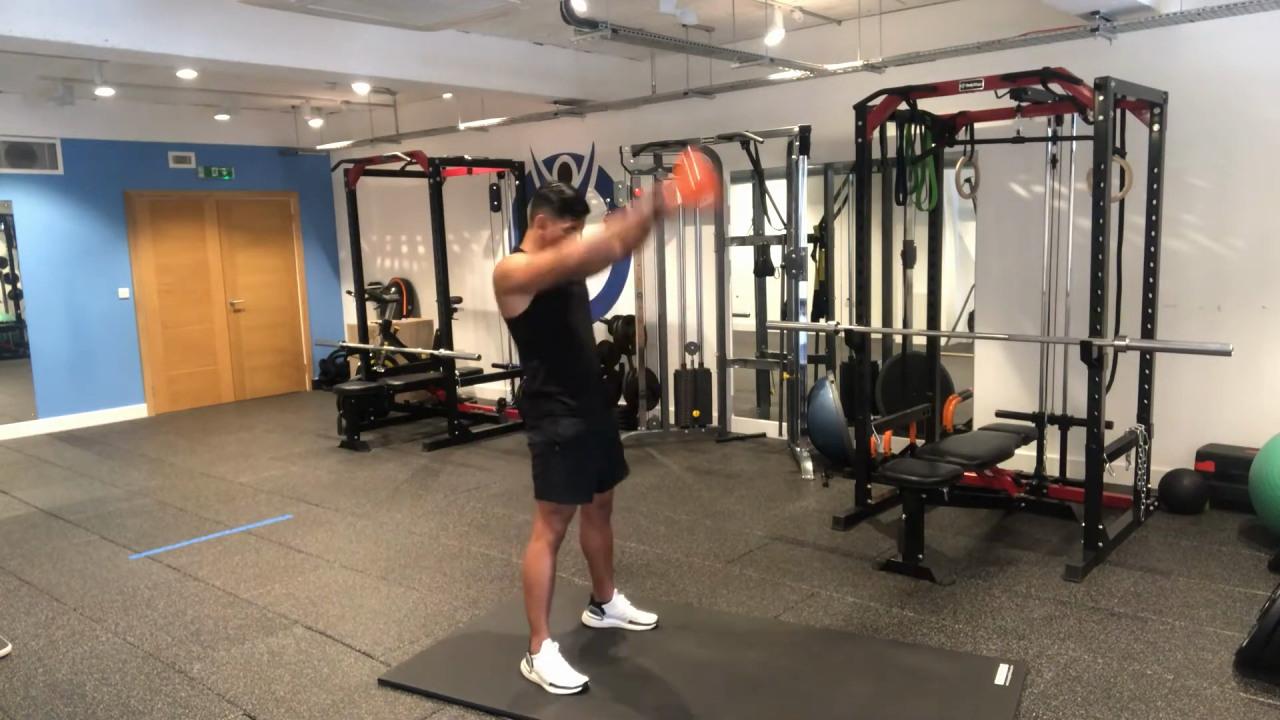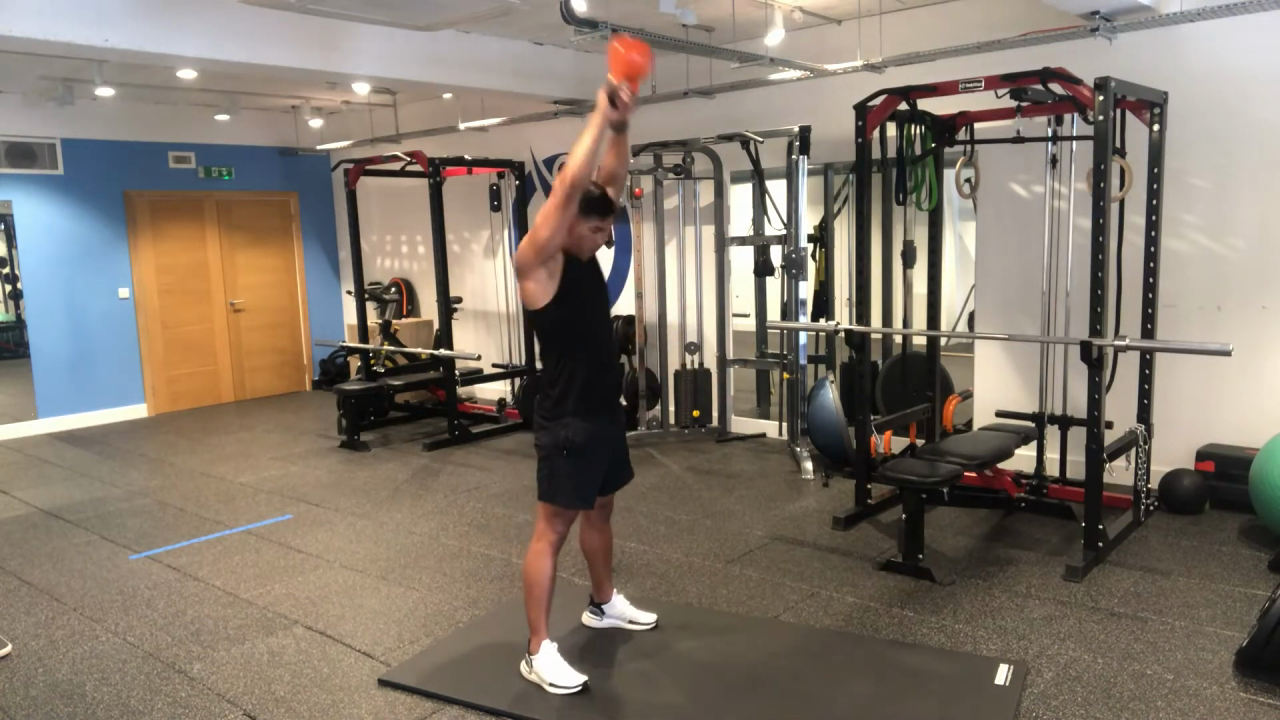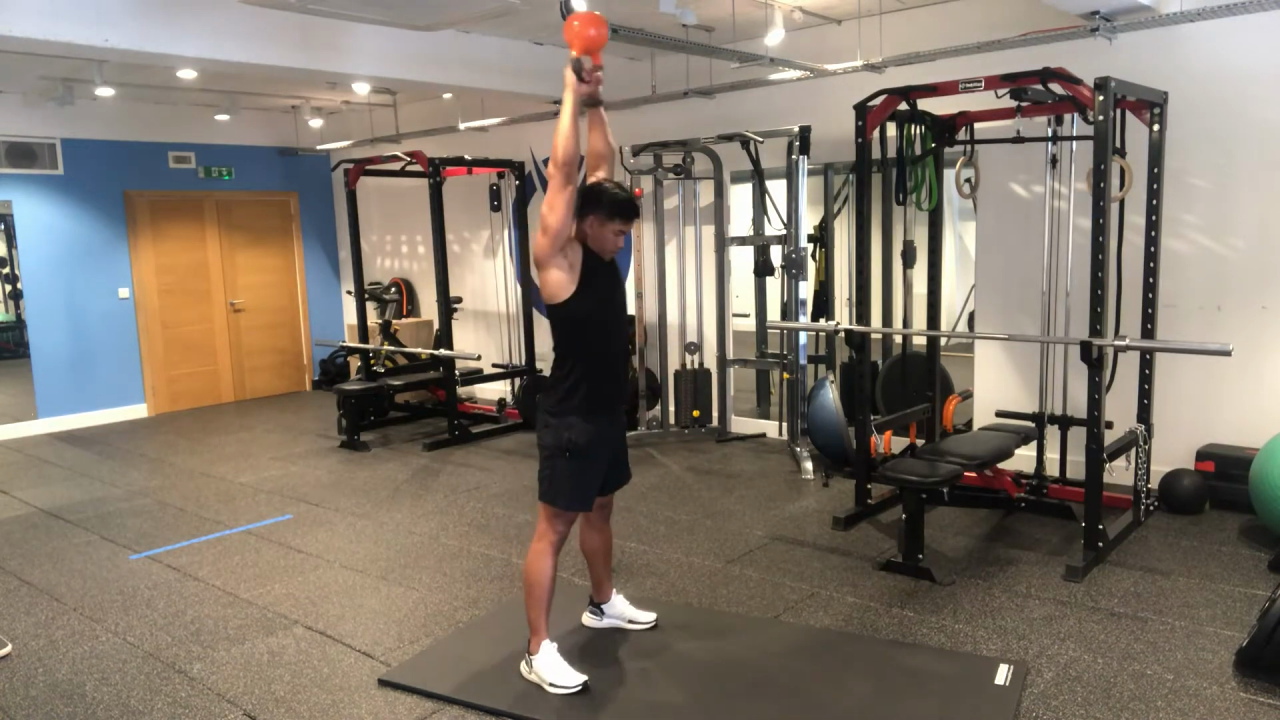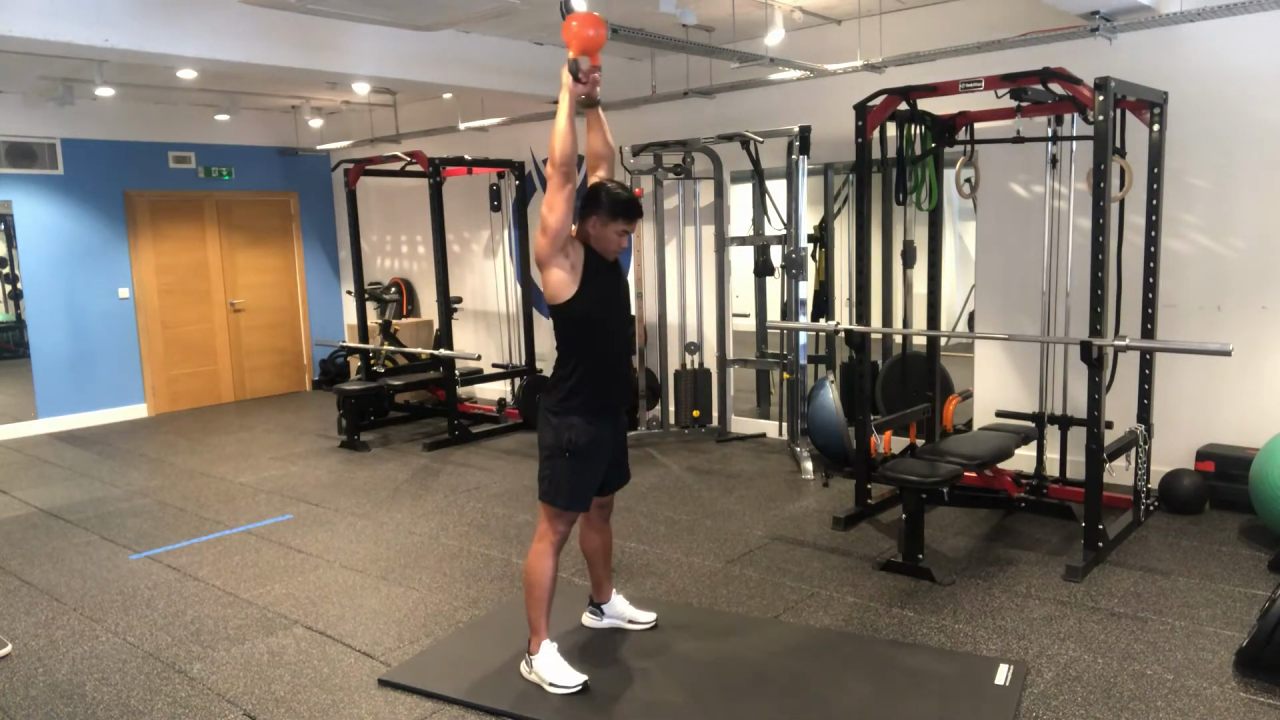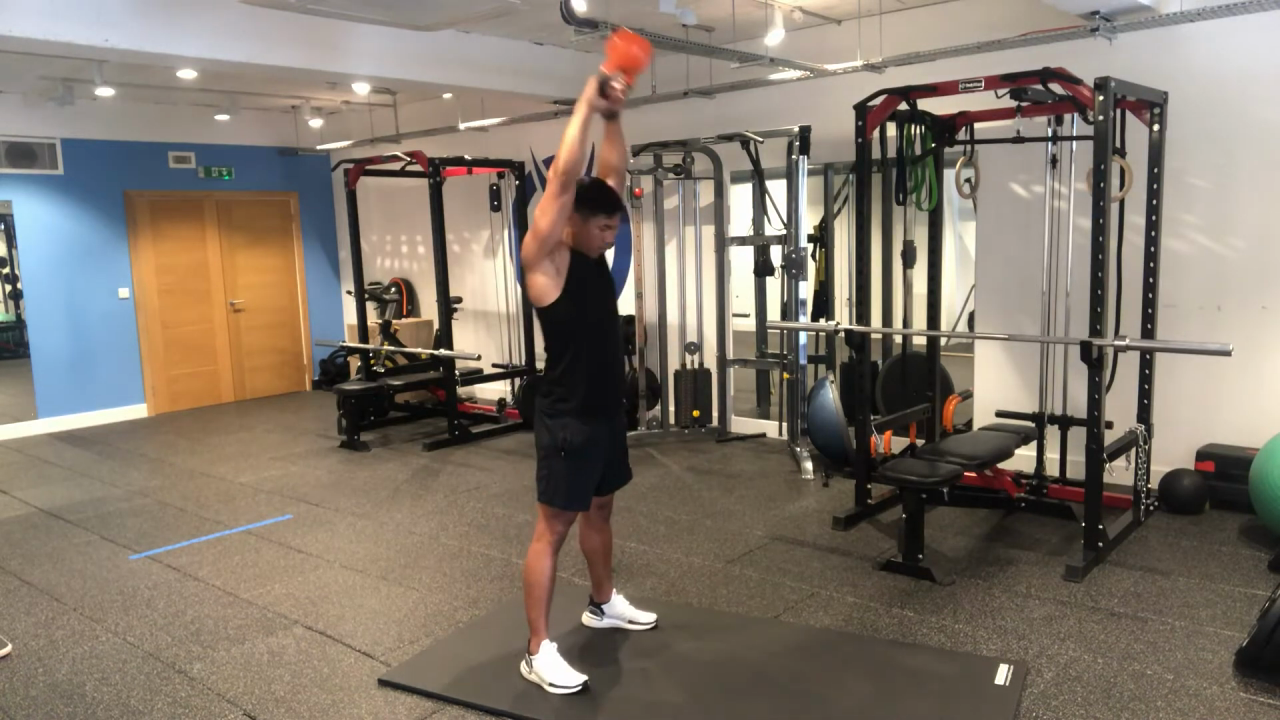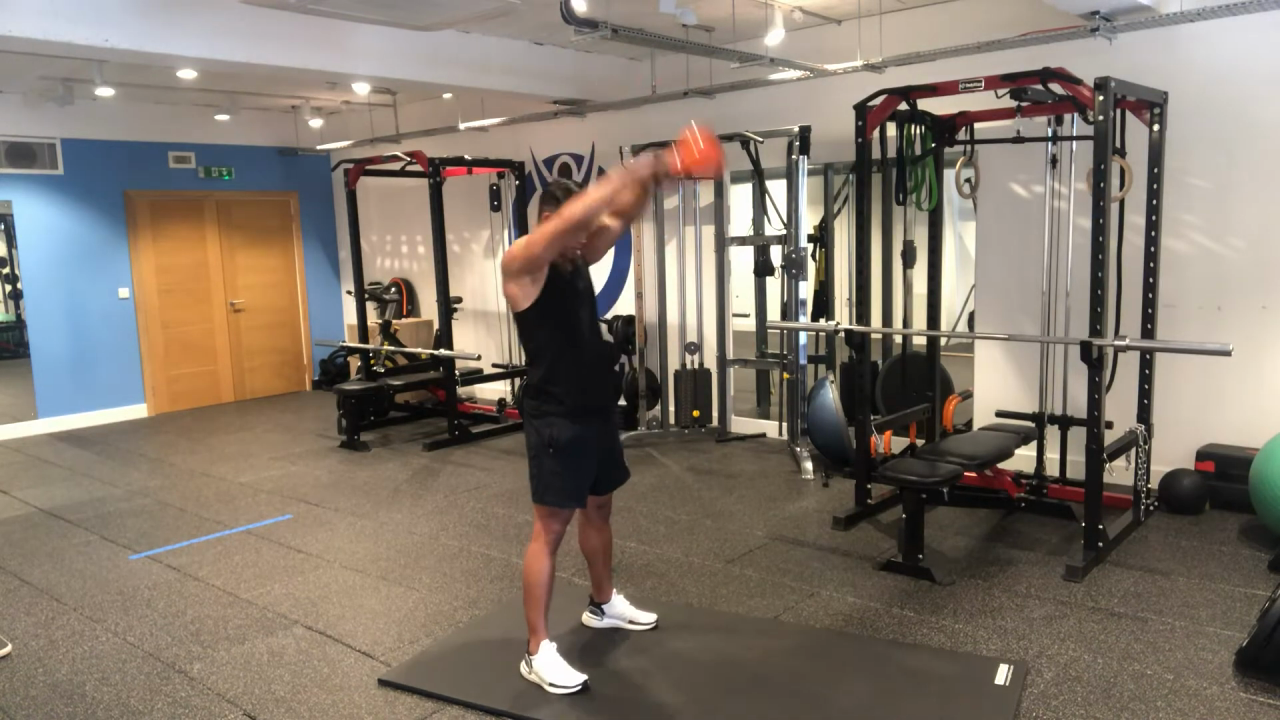
dt=0.2s
person 1, frame 1
left shoulder: (568, 270)
right shoulder: (513, 272)
left elbow: (618, 248)
right elbow: (571, 255)
left wrist: (646, 217)
right wrist: (635, 215)
left hip: (596, 408)
right hip: (556, 417)
left knee: (599, 509)
right knee: (551, 528)
left ankle: (604, 603)
right ankle: (539, 653)
person 1, frame 2
left shoulder: (584, 255)
right shoulder: (538, 262)
left elbow: (611, 181)
right elbow: (568, 189)
left wrist: (620, 124)
right wrist: (599, 119)
left hip: (605, 411)
right hip: (566, 419)
left knee: (600, 512)
right knee: (553, 528)
left ankle: (604, 604)
right ankle: (537, 652)
person 1, frame 3
left shoulder: (602, 254)
right shoulder: (559, 257)
left elbow: (602, 165)
right elbow: (563, 173)
left wrist: (594, 104)
right wrist: (571, 99)
left hip: (608, 414)
right hip: (571, 419)
left knee: (599, 513)
right knee: (554, 529)
left ankle: (603, 603)
right ankle: (538, 652)
person 1, frame 4
left shoulder: (604, 256)
right shoulder: (560, 257)
left elbow: (602, 165)
right elbow: (561, 173)
left wrist: (591, 104)
right wrist: (567, 99)
left hip: (609, 412)
right hip: (572, 418)
left knee: (600, 512)
right knee: (555, 528)
left ankle: (603, 604)
right ankle: (538, 652)
person 1, frame 5
left shoulder: (592, 252)
right shoulder: (545, 257)
left elbow: (611, 175)
right elbow: (563, 180)
left wrist: (614, 114)
right wrist: (585, 106)
left hip: (606, 411)
right hip: (567, 418)
left knee: (599, 511)
right knee: (553, 529)
left ankle: (603, 604)
right ankle: (537, 653)
person 1, frame 6
left shoulder: (577, 257)
right shoulder: (522, 260)
left elbow: (620, 216)
right elbow: (575, 212)
left wrist: (658, 173)
right wrist: (640, 169)
left hip: (598, 411)
right hip: (555, 419)
left knee: (599, 509)
right knee: (551, 529)
left ankle: (603, 604)
right ankle: (538, 653)
